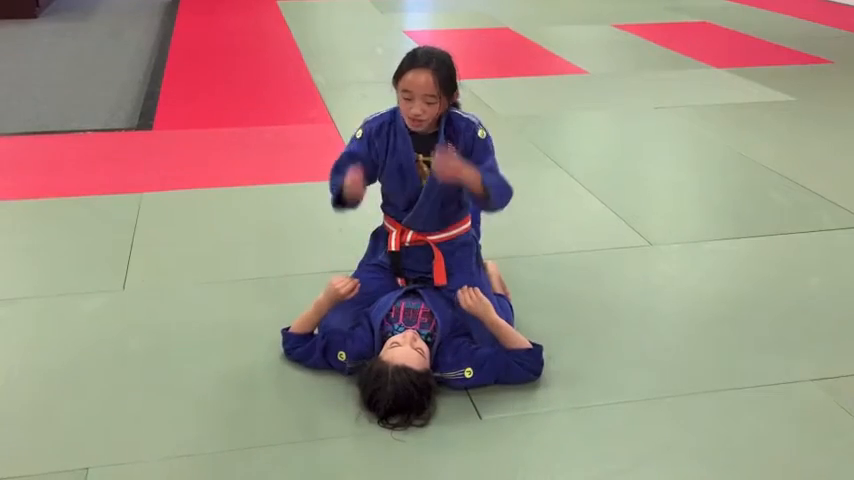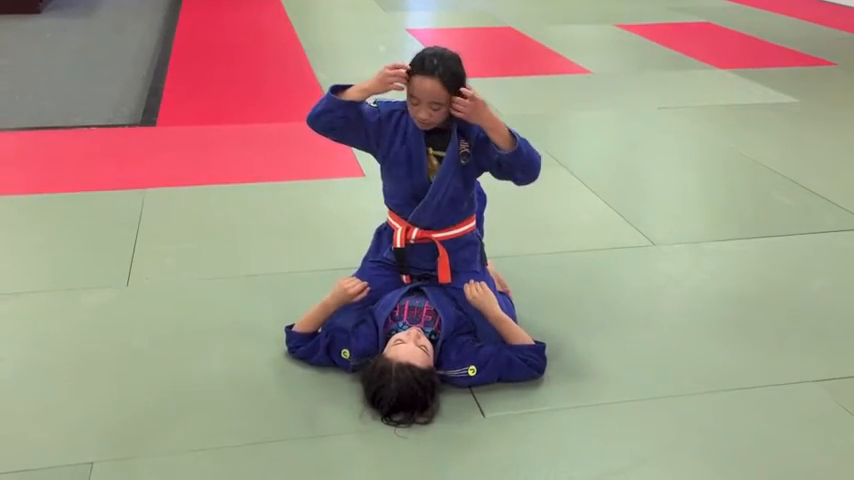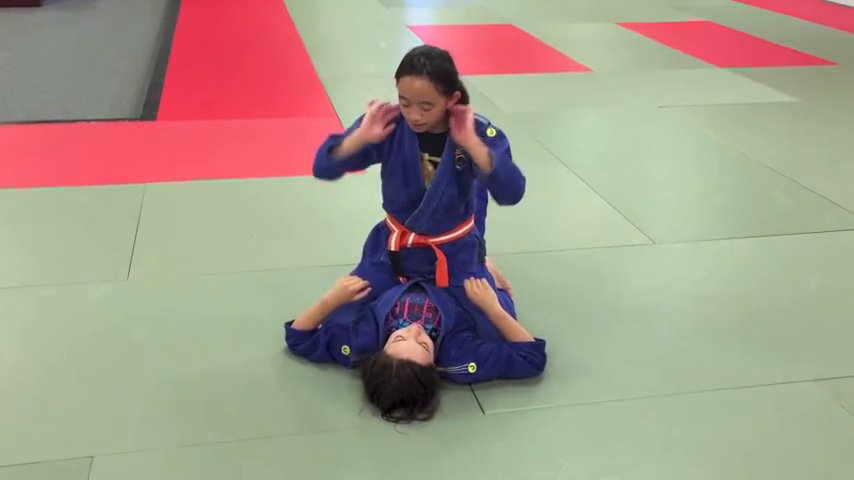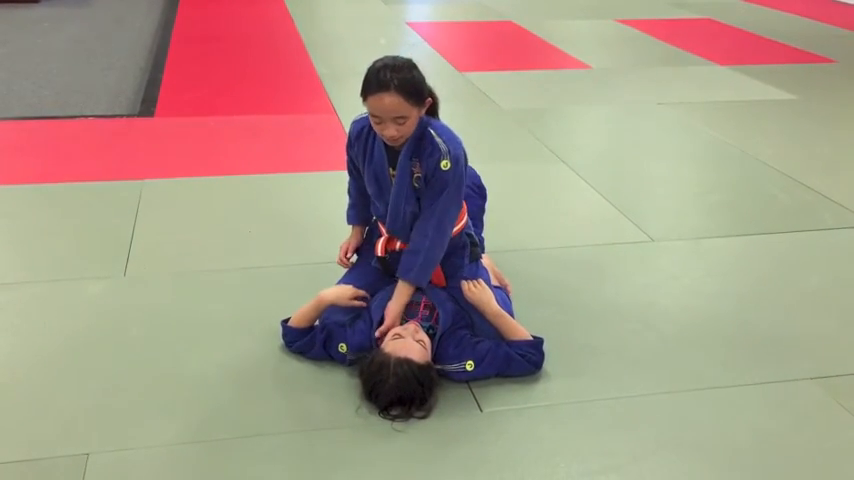
dt=0.7s
person 1, frame 1
left shoulder: (467, 131)
right shoulder: (378, 130)
left elbow: (497, 194)
right elbow: (341, 179)
left wrist: (466, 175)
right wrist: (350, 188)
left hip: (453, 249)
right hip: (394, 245)
left knee: (488, 338)
person 1, frame 2
left shoulder: (474, 132)
right shoulder: (387, 120)
left elbow: (527, 170)
right elbow: (320, 120)
left wrist: (489, 121)
right wrist: (369, 88)
left hip: (457, 250)
right hip: (397, 244)
person 1, frame 3
left shoulder: (477, 131)
right shoulder: (388, 123)
left elbow: (511, 192)
right elbow: (324, 168)
left wrist: (471, 143)
right wrist: (361, 136)
left hip: (456, 251)
right hip: (394, 246)
right knee: (339, 327)
left ankle: (483, 273)
person 1, frame 4
left shoulder: (445, 152)
right shoulder: (361, 134)
left elbow: (433, 231)
left wrist: (400, 301)
right wrist: (358, 231)
left hip: (444, 250)
right hip: (387, 242)
left ankle: (480, 267)
person 2, frame 1
left shoulder: (358, 351)
right shoulder: (452, 364)
left elbow: (295, 343)
right elbow: (530, 363)
left wrist: (326, 300)
right wrist: (488, 316)
right ankle: (488, 273)
person 2, frame 2
left shoulder: (361, 349)
right shoulder: (456, 363)
left elbow: (299, 341)
right elbow: (533, 360)
left wrist: (332, 301)
right wrist: (493, 311)
person 2, frame 3
left shoulder: (361, 344)
right shoulder: (458, 359)
left elbow: (298, 337)
right elbow: (532, 357)
left wrist: (331, 299)
right wrist: (493, 307)
person 2, frame 4
left shoulder: (358, 343)
right shoulder: (454, 359)
left elbow: (295, 335)
right elbow: (531, 356)
left wrist: (325, 298)
right wrist: (490, 307)
